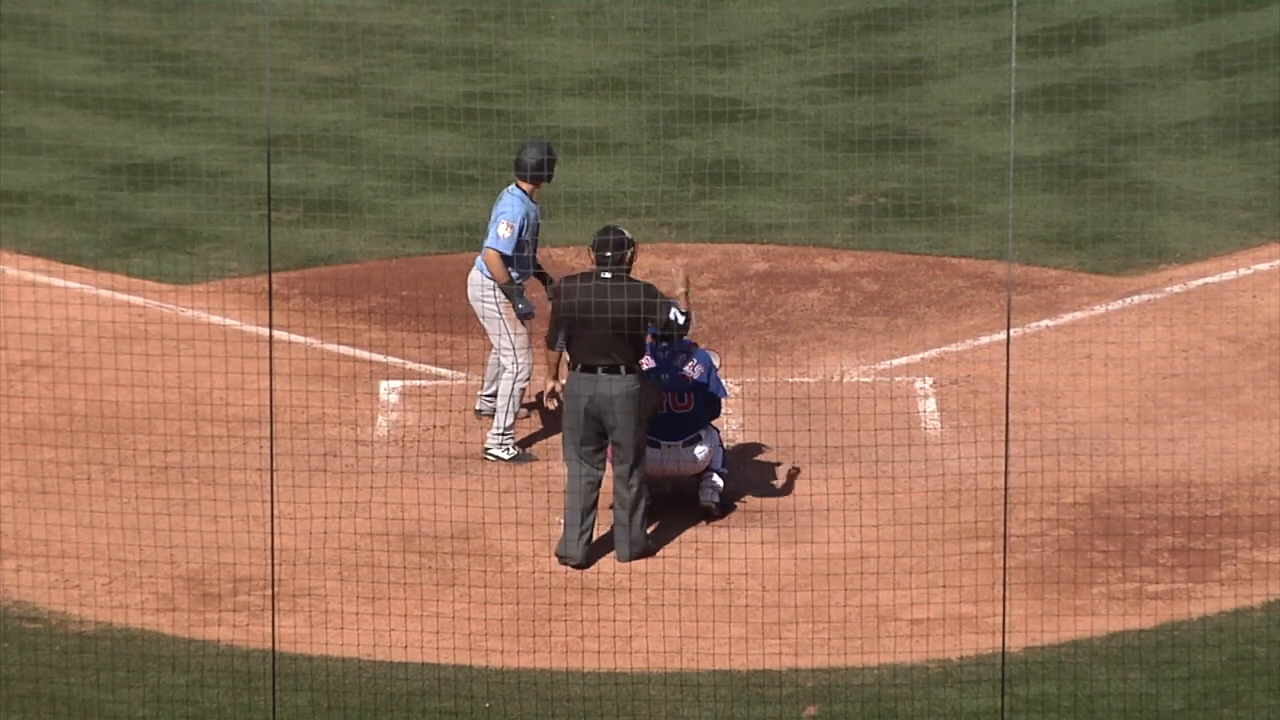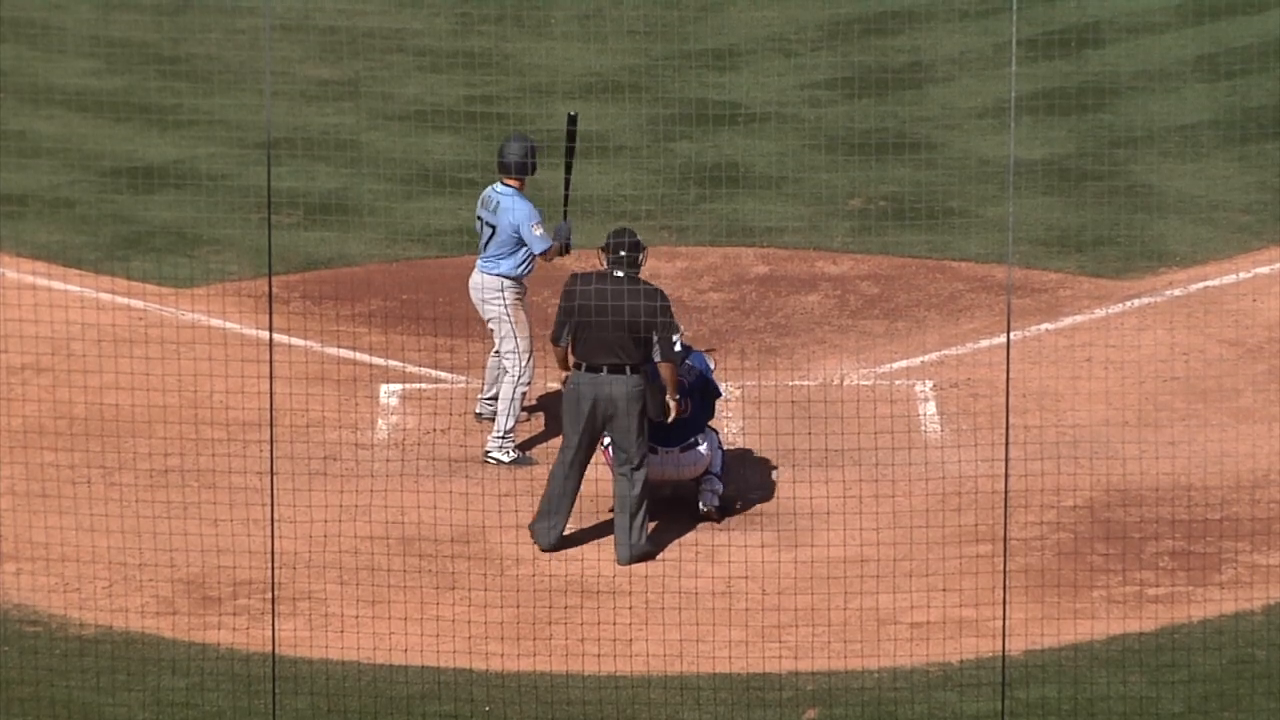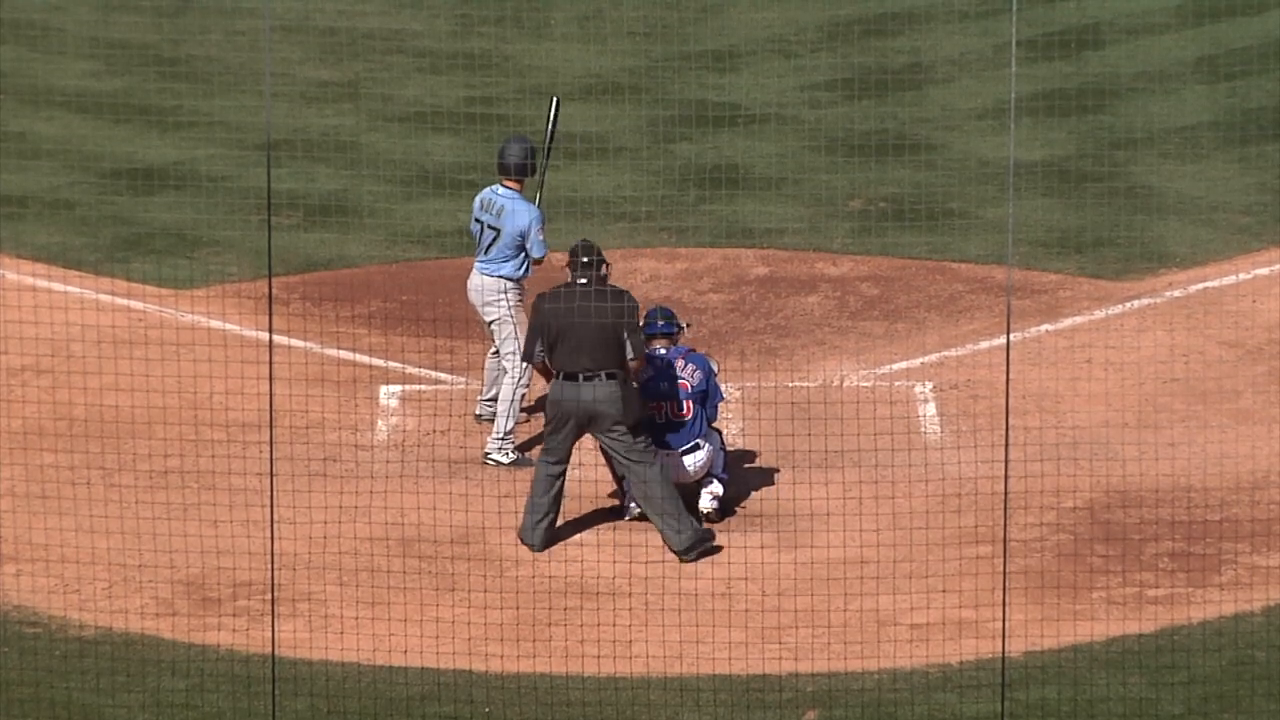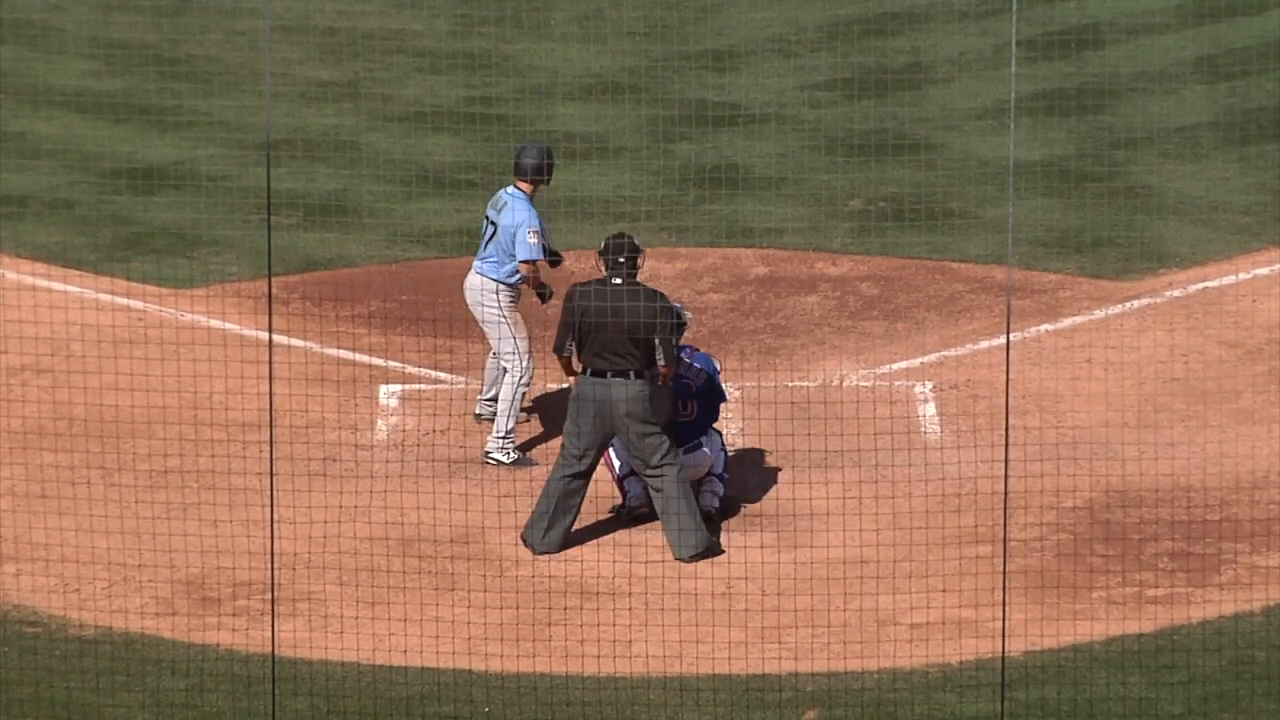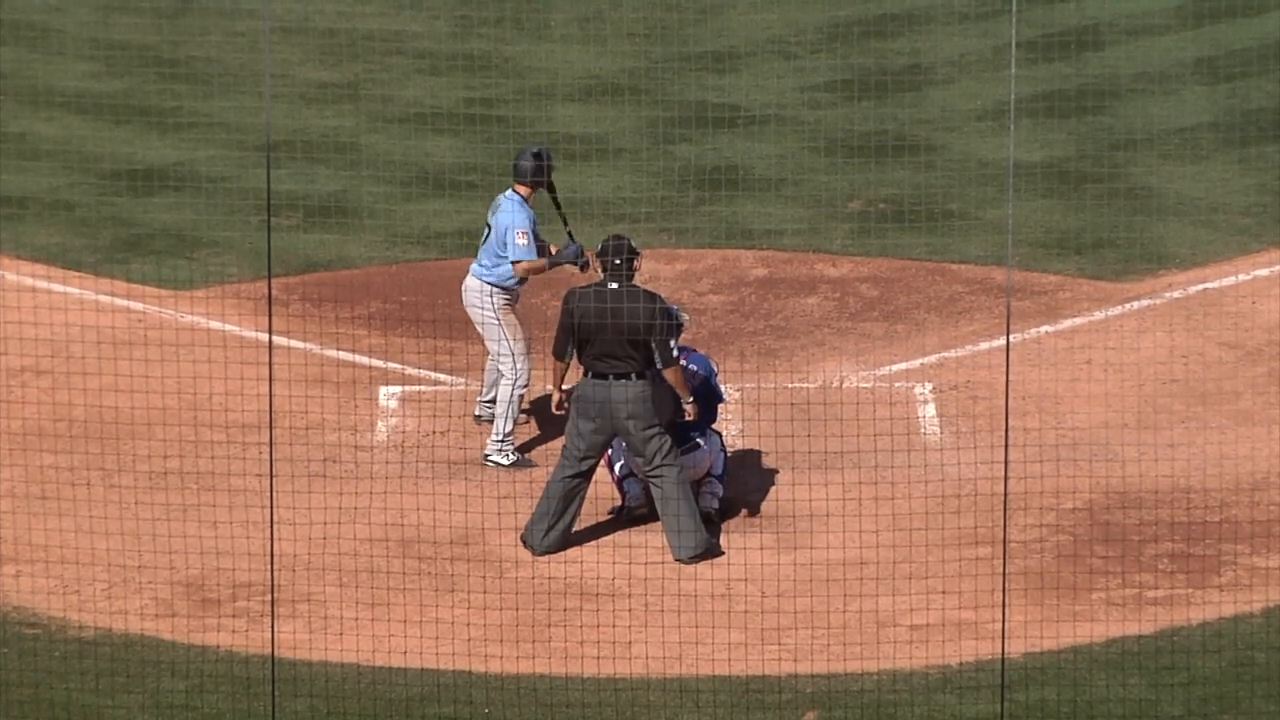
dt=0.7s
person 1, frame 1
left shoulder: (568, 287)
right shoulder: (644, 293)
left elbow: (555, 342)
right elbow: (681, 323)
left wrist: (552, 379)
right wrist: (682, 291)
left hip: (581, 384)
right hip: (625, 386)
left knee: (582, 468)
right knee: (628, 467)
left ankle: (574, 546)
right ankle: (630, 542)
person 1, frame 2
left shoulder: (578, 285)
right shoulder: (653, 297)
left elbow: (560, 340)
right elbow: (665, 356)
left wrist: (565, 370)
right wrist: (671, 394)
left hip: (584, 382)
right hip: (629, 386)
left knee: (570, 460)
right knee: (630, 467)
left ankle: (547, 531)
right ankle: (630, 545)
person 1, frame 3
left shoulder: (545, 301)
right shoulder: (622, 299)
left elbow: (535, 357)
right elbow: (636, 359)
right wrist: (624, 381)
left hip: (565, 392)
right hip: (611, 392)
left knee: (551, 461)
right knee: (644, 466)
left ankle: (535, 533)
right ankle: (686, 539)
person 1, frame 4
left shoulder: (578, 295)
right shoulder: (656, 302)
left elbow: (564, 350)
right elbow: (666, 363)
left wrist: (572, 375)
right wrist: (659, 387)
left hip: (591, 390)
right hip: (637, 393)
left knee: (571, 466)
right knee: (663, 468)
left ankle: (542, 536)
right ankle: (691, 543)
person 1, frame 5
left shoulder: (576, 299)
right shoulder: (653, 304)
left elbow: (562, 353)
right elbow: (668, 363)
left wrist: (557, 389)
right wrist: (687, 398)
left hip: (592, 392)
right hip: (638, 394)
left knee: (571, 467)
right knee: (664, 470)
left ankle: (541, 537)
right ankle: (691, 544)
person 2, frame 1
left shoulder: (522, 199)
right shoulder: (516, 208)
right elbow: (493, 255)
left wrist: (544, 278)
right wrist: (518, 297)
left hip: (492, 284)
right hip: (493, 288)
left knee: (506, 346)
right knee: (518, 362)
left ankle: (489, 402)
right ankle: (500, 442)
person 2, frame 2
left shoulder: (488, 195)
right shoulder: (522, 208)
right elbow: (547, 253)
left wrist: (551, 241)
right wrist: (560, 236)
left hip: (484, 279)
right hip: (501, 288)
left knee: (504, 348)
right knee: (519, 365)
left ankle: (488, 405)
right ankle: (500, 446)
person 2, frame 3
left shoulder: (483, 197)
right shoulder: (528, 213)
right elbow: (537, 259)
left hip: (479, 280)
right hip: (503, 290)
left knee: (501, 348)
right knee: (518, 365)
left ankle: (487, 407)
right ankle: (499, 447)
person 2, frame 4
left shoulder: (500, 196)
right shoulder: (527, 214)
right elbow: (527, 267)
left wrist: (542, 250)
right wrist: (542, 288)
left hip: (477, 282)
right hip: (495, 292)
left knee: (502, 349)
right knee: (519, 365)
left ankle: (488, 406)
right ankle: (500, 446)
person 2, frame 5
left shoulder: (505, 201)
right shoulder: (519, 215)
left elbow: (533, 247)
right elbow: (524, 268)
left wrist: (559, 253)
right wrist: (563, 258)
left hip: (479, 286)
right hip: (490, 295)
left knee: (501, 352)
right knee: (516, 370)
left ankle: (487, 408)
right ankle: (499, 449)
person 3, frame 1
right shoulder: (700, 357)
right elbow: (714, 412)
left hip: (648, 458)
right hip: (696, 457)
right knee: (711, 435)
right ankle: (711, 495)
person 3, frame 2
right shoulder: (697, 360)
right elbow: (708, 413)
right hip: (693, 461)
left knee: (611, 434)
right knee: (710, 437)
right ankle: (710, 500)
person 3, frame 3
right shoulder: (699, 363)
right elbow: (711, 416)
right hip: (695, 464)
right knee: (713, 437)
left ankle: (634, 500)
right ankle: (711, 499)
person 3, frame 4
right shoulder: (703, 362)
right elbow: (712, 416)
right hip: (696, 462)
left knee: (614, 438)
right knee: (713, 438)
left ankle: (635, 498)
right ankle: (710, 499)
person 3, frame 5
right shoulder: (702, 363)
right elbow: (710, 417)
right hip: (694, 462)
left knee: (615, 440)
right knee: (714, 440)
left ankle: (635, 499)
right ankle: (709, 501)
